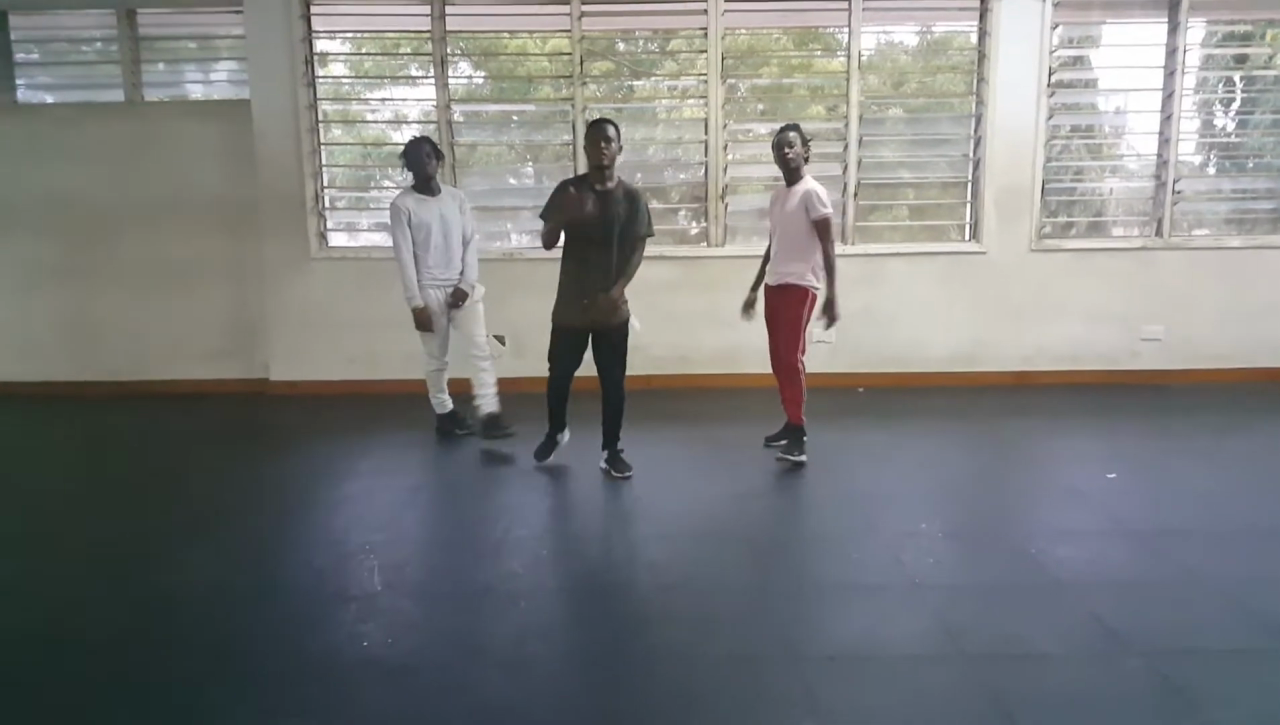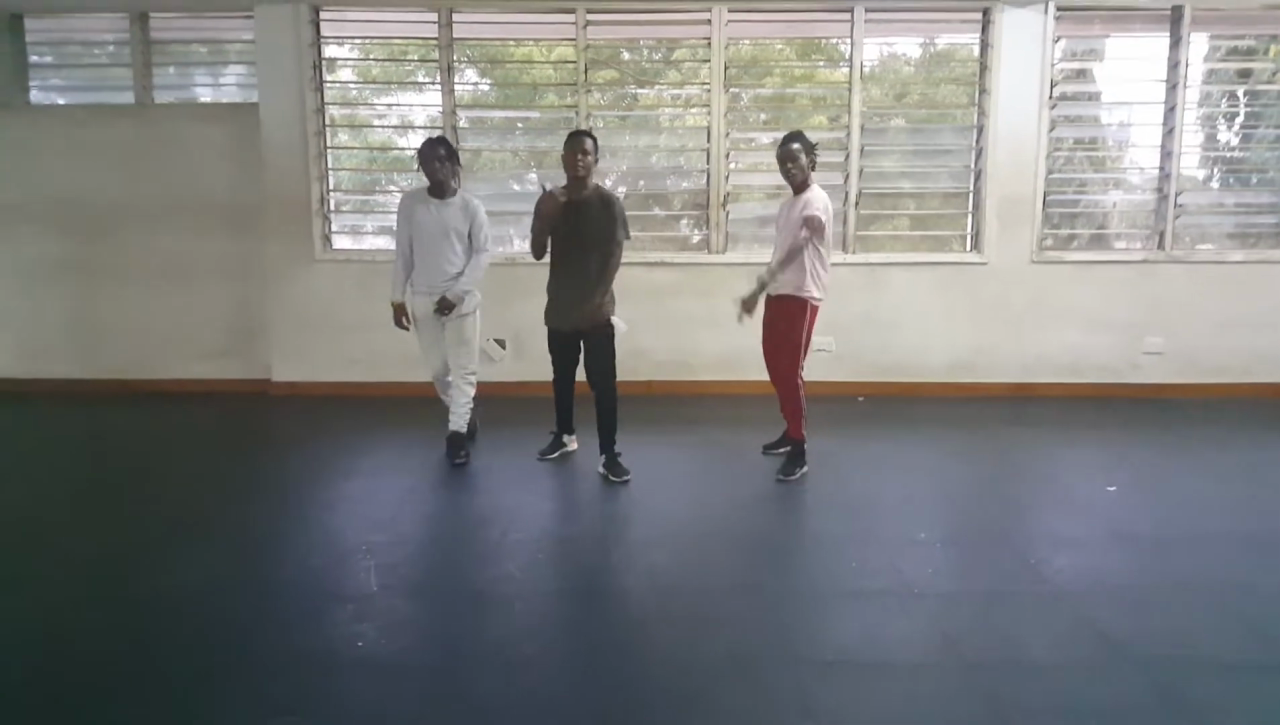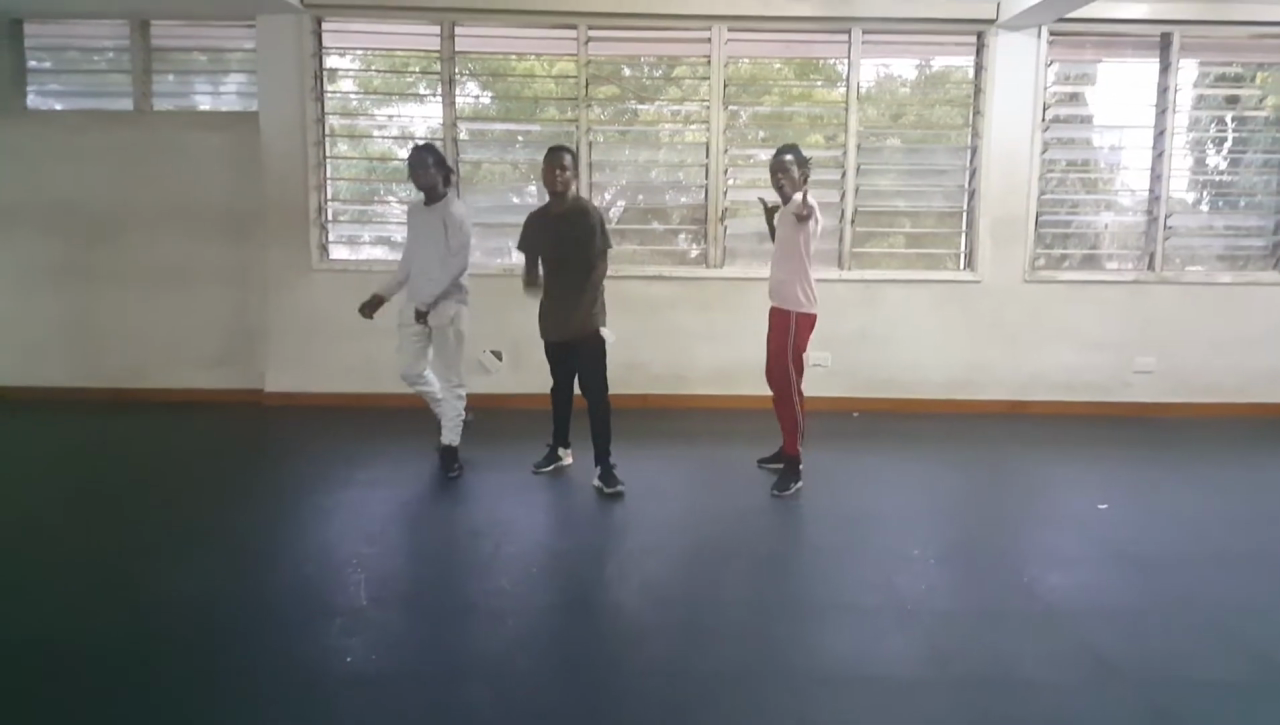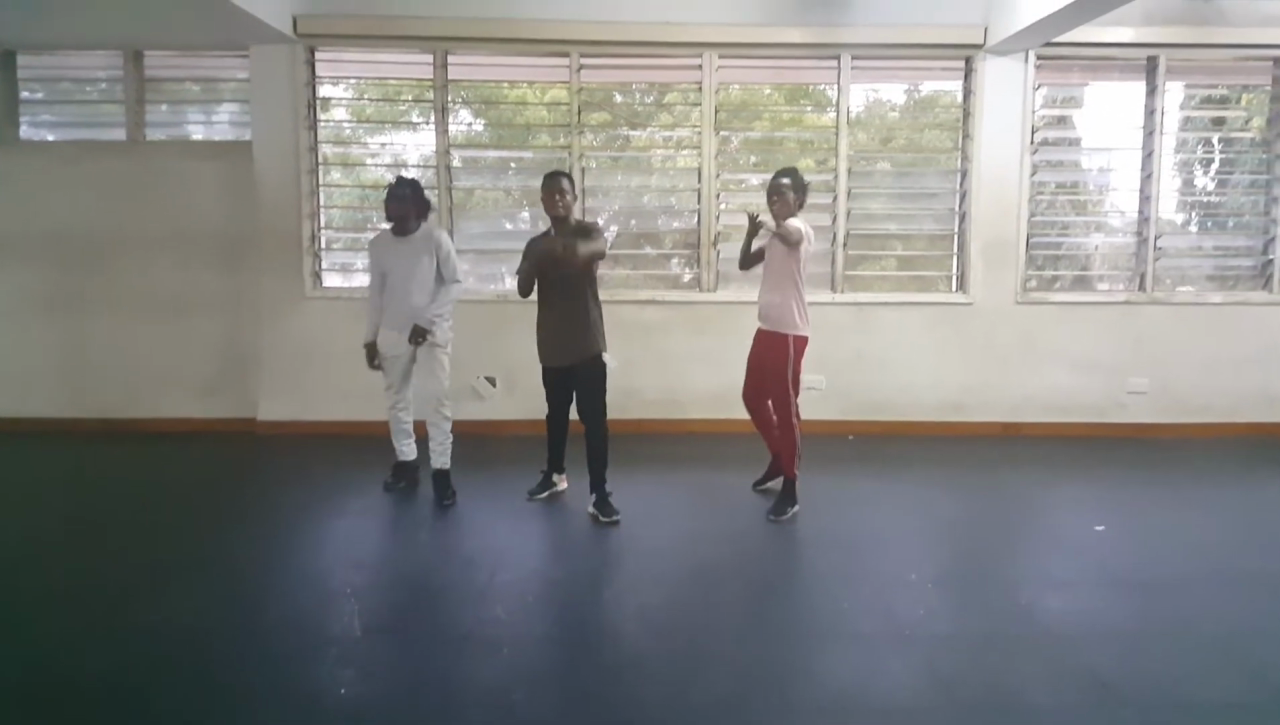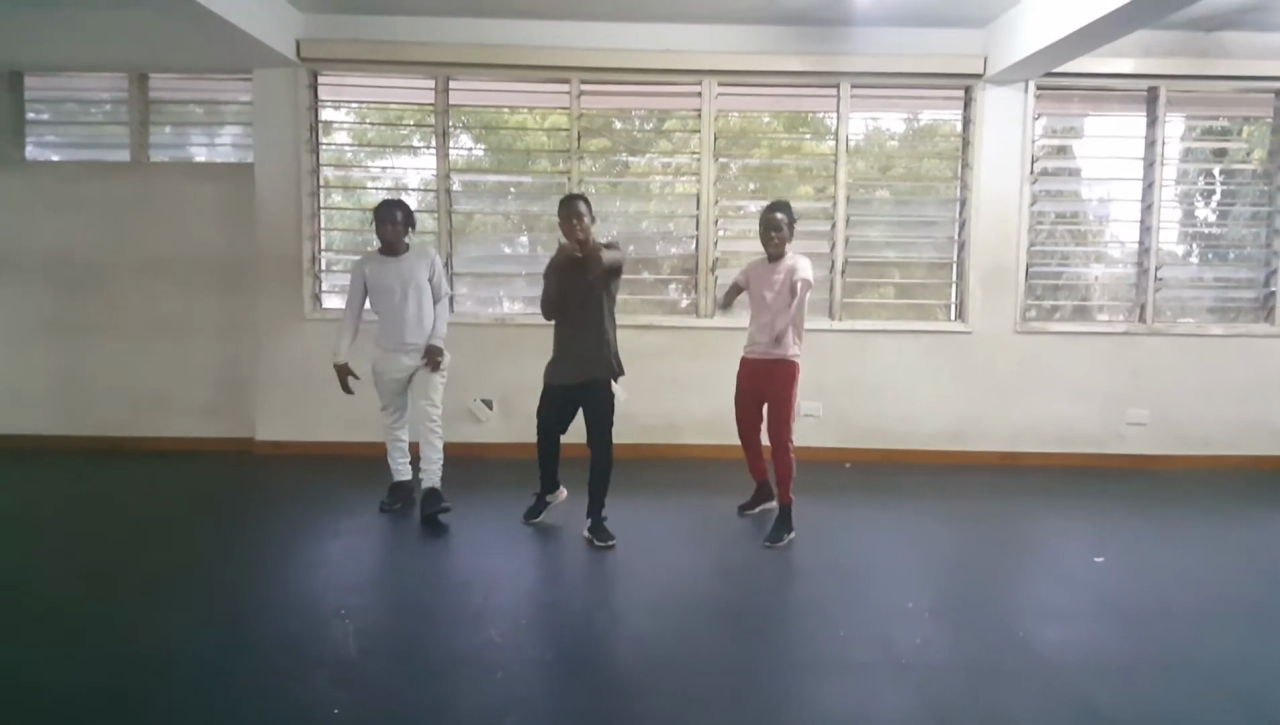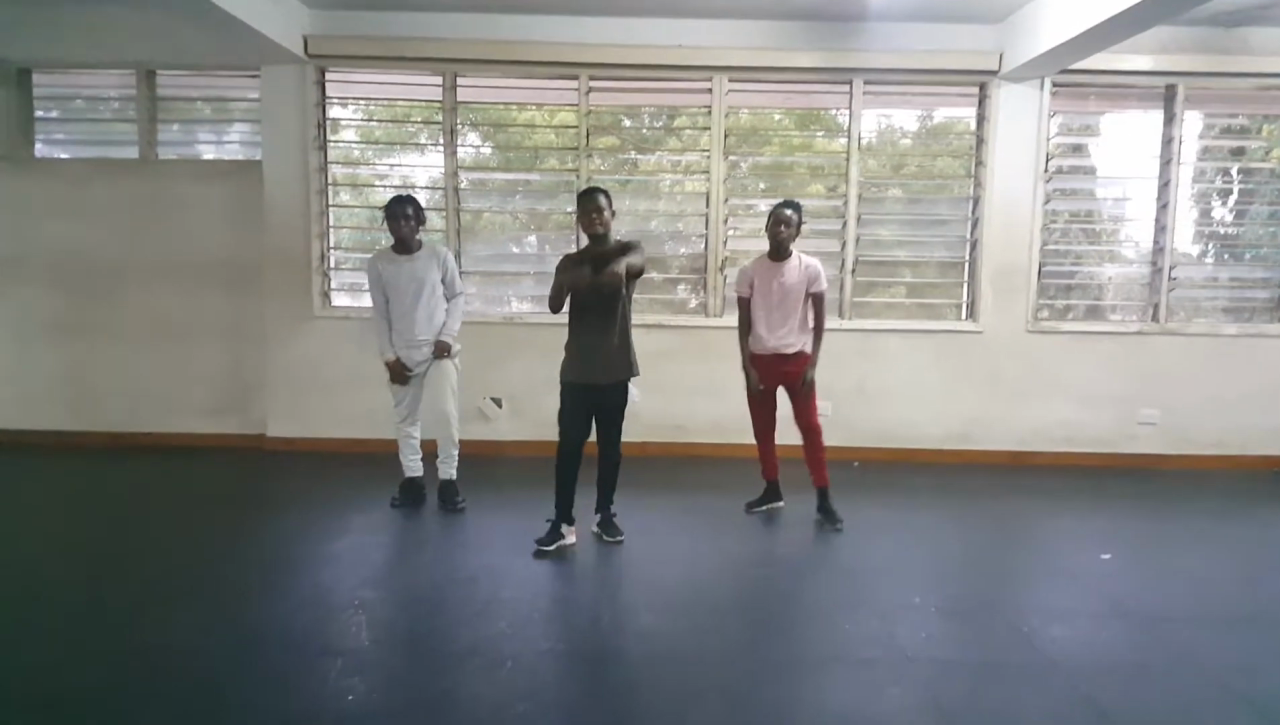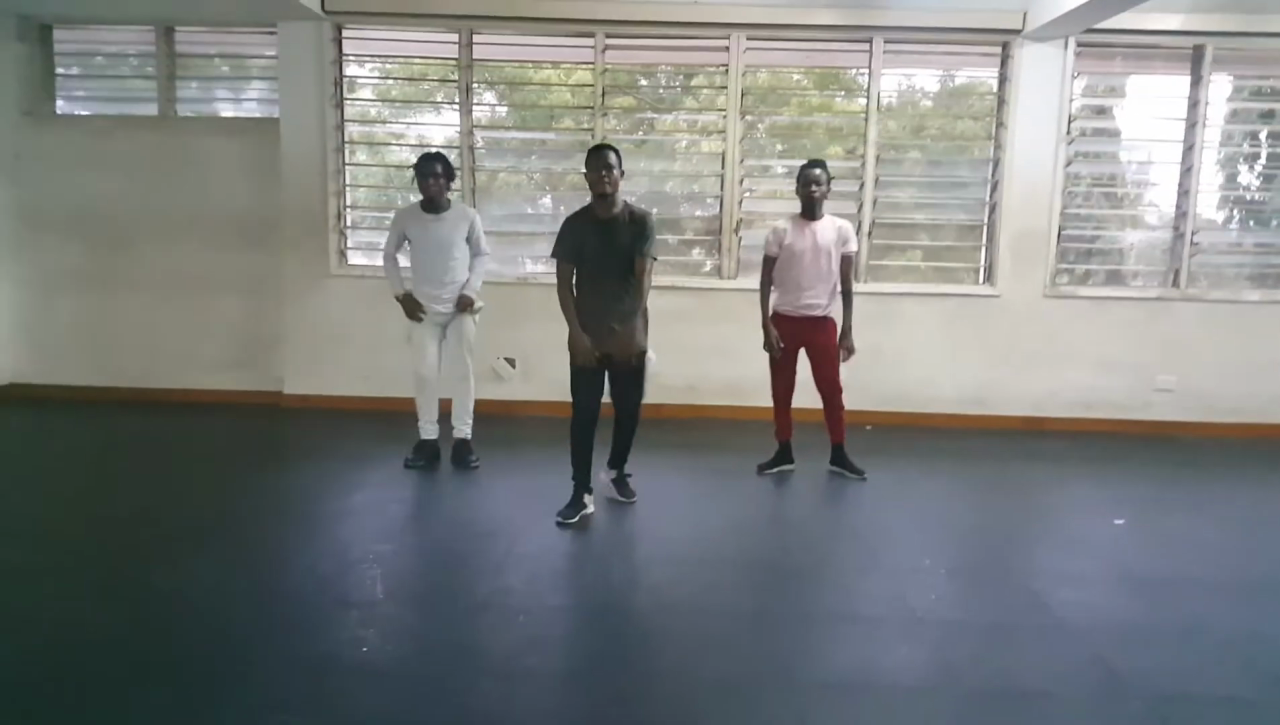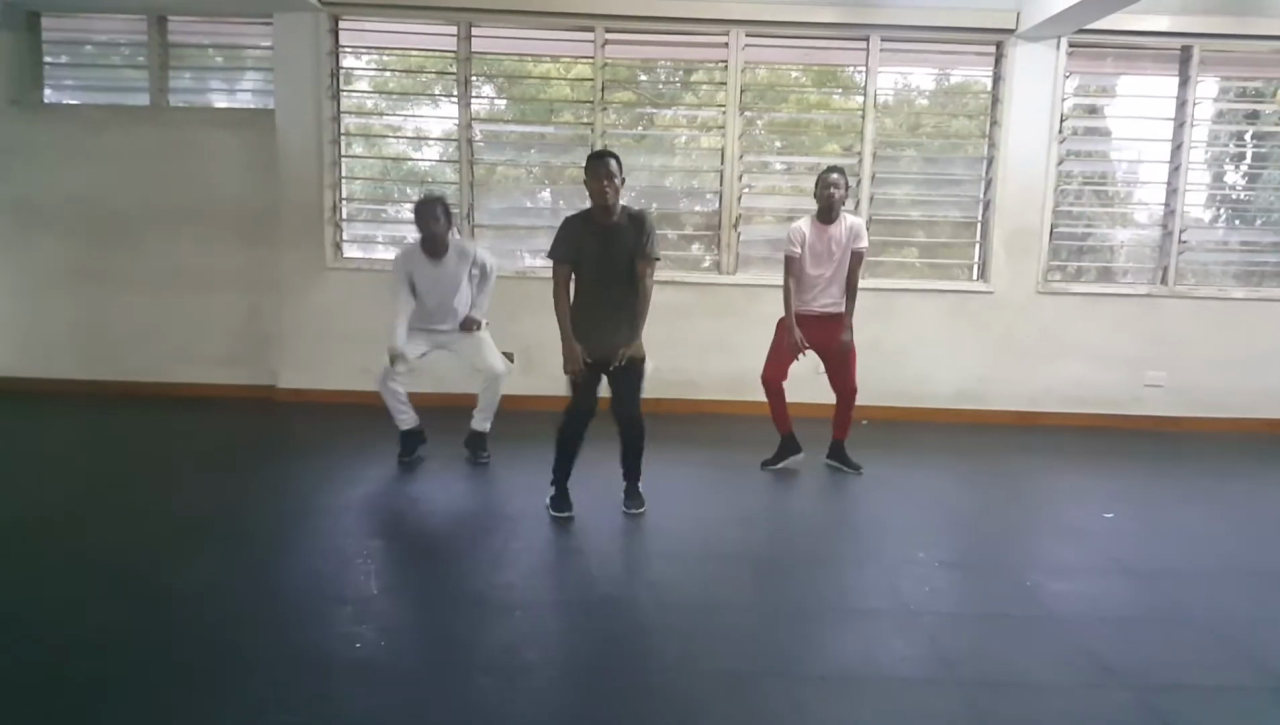
dt=0.3s
person 1, frame 1
left shoulder: (632, 197)
right shoulder: (568, 192)
left elbow: (637, 250)
right elbow: (548, 242)
left wrist: (617, 291)
right wrist: (567, 216)
left hip: (612, 306)
right hip: (570, 304)
left knee: (613, 381)
right knee: (560, 374)
left ankle: (611, 451)
right ankle: (556, 432)
person 1, frame 2
left shoulder: (608, 202)
right shoulder: (550, 201)
left elbow: (615, 255)
right elbow: (537, 253)
left wrist: (597, 299)
right wrist: (543, 215)
left hip: (596, 309)
right hip: (559, 307)
left knee: (603, 380)
right knee: (562, 375)
left ankle: (609, 455)
right ankle: (564, 435)
person 1, frame 3
left shoulder: (588, 213)
right shoulder: (536, 220)
left elbow: (600, 265)
right elbow: (531, 266)
left wrist: (584, 310)
right wrist: (531, 279)
left hip: (586, 318)
right hip: (553, 318)
left knee: (596, 391)
right knee: (561, 386)
left ankle: (604, 467)
right ankle: (560, 448)
person 1, frame 4
left shoulder: (586, 233)
right shoulder: (537, 244)
left elbow: (600, 245)
right elbow: (523, 289)
left wrist: (580, 249)
right wrist: (535, 255)
left hip: (586, 342)
right hip: (552, 343)
left knee: (594, 418)
right knee: (557, 413)
left ankle: (599, 494)
right ankle: (555, 474)
person 1, frame 5
left shoulder: (607, 256)
right shoulder: (559, 264)
left elbow: (617, 257)
right elbow: (548, 312)
left wrist: (598, 256)
right wrist: (556, 265)
left hip: (598, 365)
right hip: (563, 365)
left knee: (601, 443)
right knee: (547, 431)
left ankle: (595, 519)
right ankle: (549, 490)
person 1, frame 6
left shoulder: (627, 252)
right shoulder: (571, 262)
left elbow: (636, 260)
right elbow: (554, 301)
left wrist: (620, 265)
right wrist: (567, 282)
left hip: (615, 365)
right hip: (577, 367)
left knee: (610, 443)
right knee: (569, 442)
left ankle: (604, 514)
right ankle: (562, 523)
person 1, frame 7
left shoulder: (640, 220)
right shoulder: (575, 224)
left elbow: (644, 274)
right elbow: (563, 281)
left wrist: (635, 326)
right wrist: (576, 332)
left hip: (627, 333)
right hip: (587, 336)
left knee: (629, 408)
right knee: (584, 412)
left ankle: (617, 470)
right ankle: (581, 492)
person 1, frame 8
left shoulder: (639, 223)
right shoulder: (572, 228)
left elbow: (645, 281)
right elbow: (561, 287)
left wrist: (636, 337)
right wrist: (569, 341)
left hip: (625, 339)
right hip: (585, 339)
left knee: (627, 411)
right knee: (582, 410)
left ankle: (631, 487)
right ankle: (560, 488)
person 2, frame 1
left shoulder: (813, 192)
right shoulder: (777, 196)
left elbow: (828, 246)
left wrist: (832, 296)
right wrist: (754, 289)
left hip: (800, 287)
right hip: (774, 286)
left knee: (790, 358)
right knee: (778, 360)
left ankle: (797, 437)
right ankle: (793, 423)
person 2, frame 2
left shoulder: (816, 199)
right shoulder: (789, 202)
left elbow: (801, 243)
left wrist: (767, 278)
right wrist: (758, 290)
left hip: (801, 298)
right hip: (777, 295)
left knee: (790, 371)
right knee: (776, 368)
left ankle: (798, 452)
right ankle: (792, 433)
person 2, frame 3
left shoulder: (801, 202)
right shoulder: (787, 209)
left elbow: (802, 212)
right wrist: (771, 218)
left hip: (796, 310)
right hip: (781, 307)
left knee: (788, 384)
right knee: (776, 380)
left ankle: (793, 465)
right ankle: (788, 448)
person 2, frame 4
left shoulder: (795, 227)
right shoulder: (774, 234)
left elbow: (791, 237)
right elbow: (745, 264)
right wrist: (752, 235)
left hip: (788, 333)
right hip: (766, 329)
left knee: (785, 407)
right knee: (753, 398)
left ankle: (789, 490)
right ankle: (779, 462)
person 2, frame 5
left shoulder: (799, 265)
right shoulder: (752, 268)
left elbow: (798, 297)
right elbow: (727, 299)
left wrist: (782, 329)
right wrist: (727, 295)
left hip: (782, 361)
right hip: (752, 359)
left knee: (781, 436)
right knee: (747, 429)
left ankle: (785, 517)
right ankle: (764, 491)
person 2, frame 6
left shoulder: (810, 267)
right shoulder: (750, 270)
left elbow: (818, 318)
right elbow: (744, 322)
left wrist: (813, 364)
right wrist: (746, 366)
left hip: (796, 358)
right hip: (760, 360)
left knee: (810, 427)
right knee: (763, 429)
left ankle: (824, 501)
right ankle: (772, 490)
person 2, frame 7
left shoulder: (842, 229)
right shoulder: (780, 230)
left elbow: (846, 283)
right elbow: (766, 281)
left wrist: (847, 330)
right wrist: (767, 326)
left hip: (822, 322)
right hip: (784, 320)
left knee: (831, 390)
right knee: (781, 390)
left ankle: (838, 455)
right ankle: (784, 453)
person 2, frame 8
left shoulder: (855, 227)
right shoulder: (800, 229)
left elbow: (851, 280)
right elbow: (788, 281)
left wrist: (847, 327)
right wrist: (791, 327)
left hip: (833, 319)
right hip: (799, 318)
left knee: (846, 388)
right knee: (770, 378)
left ankle: (836, 450)
right ankle: (789, 444)
person 3, frame 1
left shoulder: (457, 198)
right shoulder: (402, 205)
left elbow: (470, 243)
right elbow: (405, 257)
left wrist: (467, 284)
right wrist: (416, 303)
left hip: (462, 288)
right hip: (429, 292)
left knee: (480, 350)
right knee: (436, 358)
left ankle: (489, 415)
right ankle: (444, 414)
person 3, frame 2
left shoulder: (470, 206)
right shoulder: (409, 203)
left elbow: (481, 254)
right elbow: (403, 253)
left wrist: (456, 294)
right wrist: (398, 298)
left hip: (462, 298)
right hip: (424, 298)
left knee: (463, 367)
right knee: (438, 367)
left ankle: (457, 433)
right ankle: (460, 410)
person 3, frame 3
left shoulder: (454, 210)
right shoulder: (414, 211)
left elbow: (459, 261)
left wrist: (428, 301)
right wrist: (382, 294)
left hip: (447, 305)
right hip: (414, 305)
left knee: (449, 378)
right knee: (410, 369)
left ankle: (450, 446)
right ankle: (451, 417)
person 3, frame 4
left shoulder: (436, 238)
right shoulder: (379, 244)
left elbow: (453, 284)
right elbow: (376, 294)
left wrist: (426, 322)
right wrist: (370, 338)
left hip: (431, 333)
right hip: (393, 335)
left knee: (438, 401)
right knee: (397, 401)
left ankle: (441, 472)
right ankle: (406, 463)
person 3, frame 5
left shoulder: (427, 258)
right shoulder: (364, 267)
left elbow: (442, 300)
right elbow: (352, 313)
left wrist: (437, 341)
right wrist: (341, 359)
left hip: (427, 354)
right hip: (389, 356)
left knee: (430, 417)
right knee: (394, 421)
left ankle: (431, 489)
right ankle: (402, 483)
person 3, frame 6
left shoulder: (440, 256)
right shoulder: (378, 263)
left elbow: (456, 297)
right elbow: (380, 313)
left wrist: (447, 337)
right wrist: (389, 356)
left hip: (438, 350)
right hip: (403, 354)
left knee: (445, 413)
right knee: (406, 418)
left ankle: (448, 481)
right ankle: (413, 480)
person 3, frame 7
left shoulder: (467, 216)
right shoulder: (405, 217)
left elbow: (481, 255)
right elbow: (389, 255)
left wrist: (470, 291)
right wrist: (400, 293)
left hip: (459, 307)
right hip: (423, 308)
left knee: (462, 372)
right knee: (425, 373)
left ankle: (462, 439)
right ankle: (428, 440)
person 3, frame 8
left shoulder: (468, 252)
right shoulder: (406, 260)
left elbow: (489, 270)
right elbow: (402, 308)
left wrist: (477, 312)
right wrist: (396, 349)
left hip: (462, 325)
right hip: (422, 328)
left knee: (496, 369)
right knee: (388, 377)
left ankle: (478, 434)
right ankle: (410, 431)
